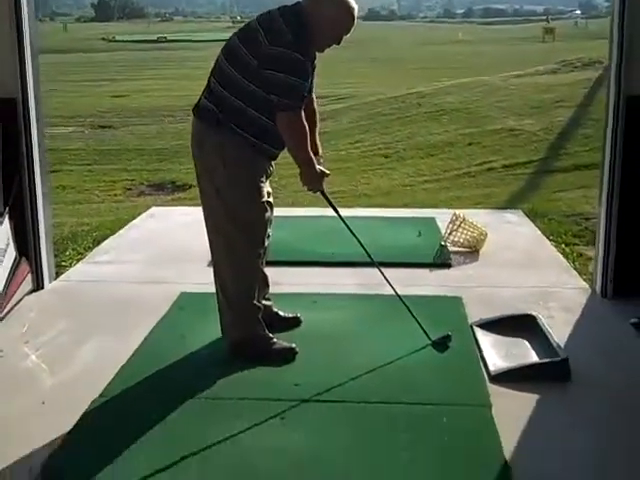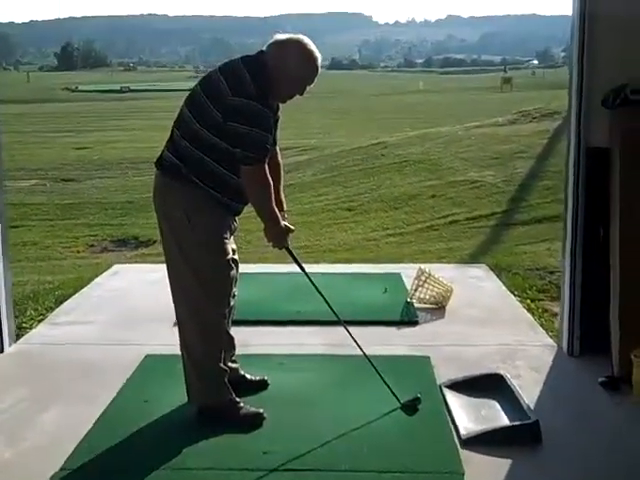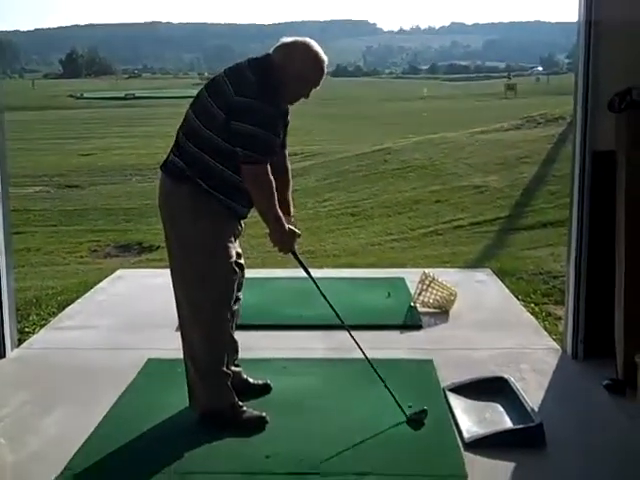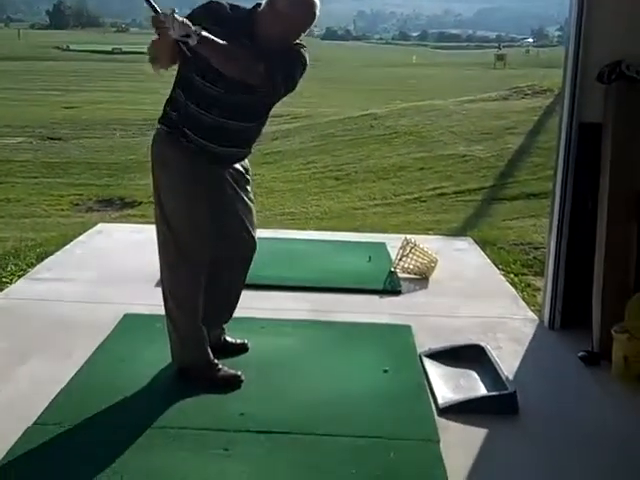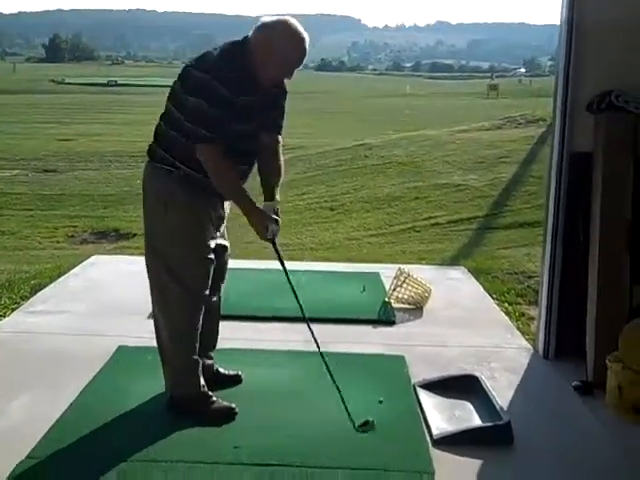
dt=1s
person 1, frame 1
left shoulder: (295, 35)
right shoulder: (285, 43)
left elbow: (305, 100)
right elbow: (288, 117)
left wrist: (315, 152)
right wrist: (308, 167)
left hip: (242, 139)
right hip: (225, 142)
left knee: (254, 227)
right knee: (239, 238)
left ankle: (258, 308)
right ankle: (246, 334)
person 1, frame 2
left shoulder: (258, 86)
right shoulder: (246, 95)
left elbow: (269, 153)
right elbow: (252, 172)
left wrist: (280, 208)
right wrist: (273, 222)
left hip: (207, 196)
right hip: (189, 198)
left knee: (219, 287)
right knee: (203, 297)
left ankle: (223, 371)
right ankle: (211, 397)
person 1, frame 3
left shoulder: (269, 94)
right shoulder: (249, 94)
left elbow: (277, 158)
right elbow: (255, 174)
left wrist: (287, 215)
right wrist: (278, 227)
left hip: (215, 200)
right hip: (192, 200)
left knee: (227, 287)
right knee: (207, 298)
left ankle: (227, 374)
right ankle: (214, 401)
person 1, frame 4
left shoulder: (293, 58)
left elbow: (245, 69)
right elbow: (159, 59)
left wrist: (195, 37)
right wrist: (169, 36)
left hip: (229, 161)
right hip: (180, 151)
left knee: (239, 245)
right knee: (188, 254)
left ankle: (210, 332)
right ankle: (192, 356)
person 1, frame 5
left shoulder: (271, 87)
right shoulder: (209, 75)
left elbow: (270, 142)
right elbow: (209, 153)
left wrist: (272, 198)
right wrist: (251, 210)
left hip: (210, 187)
right hip: (174, 185)
left knee: (209, 277)
right knee: (182, 287)
left ankle: (200, 364)
right ankle: (185, 389)
